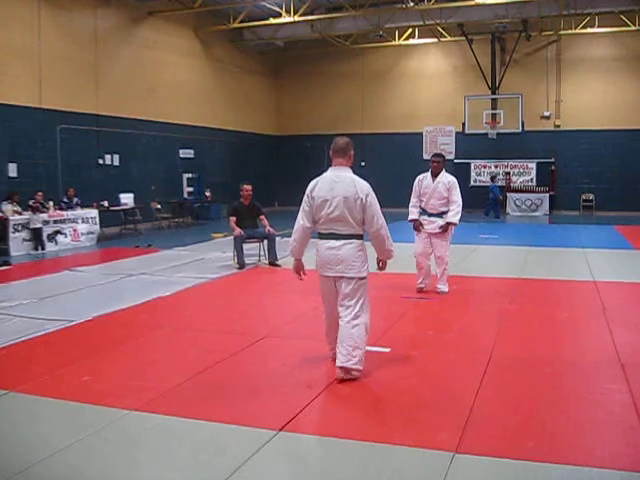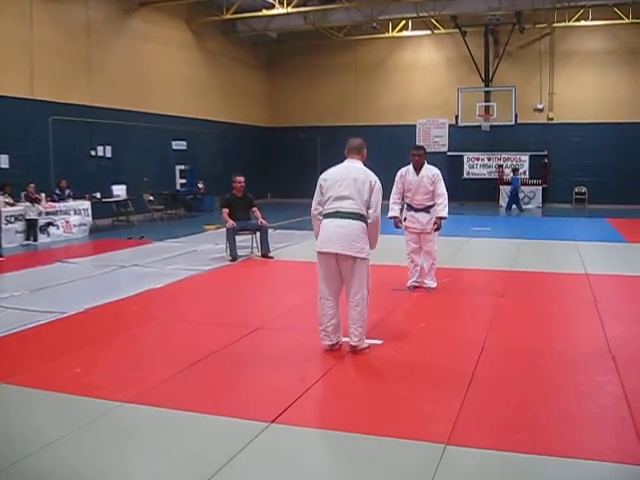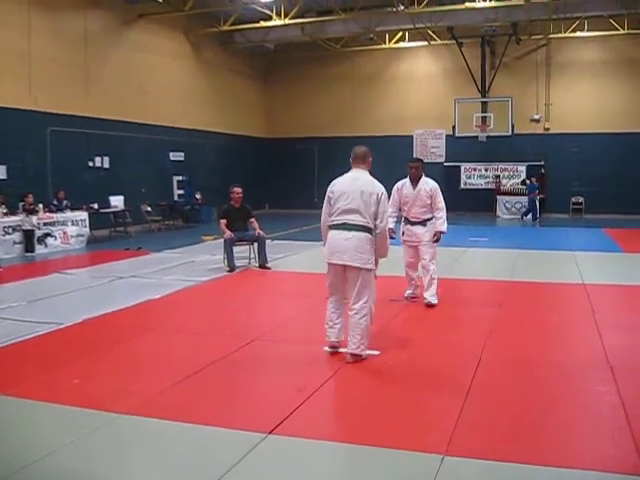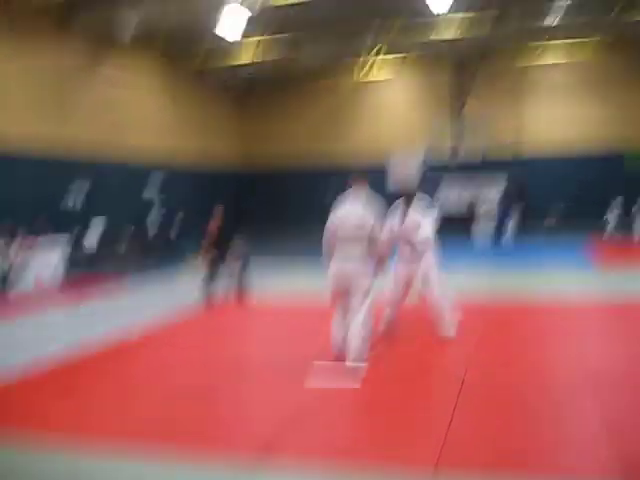
dt=1s
person 1, frame 1
left shoulder: (315, 185)
right shoulder: (361, 186)
left elbow: (303, 224)
right elbow: (376, 225)
left wrist: (297, 256)
right wrist: (384, 253)
left hip: (325, 252)
right hip: (352, 252)
left knee: (331, 308)
right knee: (353, 311)
left ankle: (337, 350)
right ankle: (347, 364)
person 1, frame 2
left shoulder: (327, 174)
right shoulder: (370, 177)
left elbow: (316, 210)
right elbow: (374, 216)
right wrist: (370, 243)
left hip: (328, 232)
right hip: (354, 233)
left knee: (327, 292)
right knee: (358, 293)
left ankle: (331, 339)
right ankle: (357, 341)
person 1, frame 3
left shoulder: (335, 184)
right shoulder: (376, 187)
left elbow: (325, 220)
right elbow: (381, 226)
right wrist: (378, 255)
left hip: (335, 242)
right hip: (360, 244)
left knee: (335, 295)
right knee: (360, 300)
left ankle: (334, 340)
right ankle: (355, 349)
person 1, frame 4
left shoulder: (336, 214)
right shoulder: (369, 213)
left elbow: (328, 244)
right elbow: (376, 245)
right wrist: (377, 262)
left hip: (338, 266)
right hip: (359, 267)
left knee: (340, 310)
right knee: (359, 314)
left ankle: (340, 348)
right ankle: (355, 358)
person 2, frame 1
left shoulder: (451, 180)
right shoulder: (421, 179)
left elbow: (456, 203)
right elbow: (414, 200)
left wrist: (449, 222)
right wrist: (415, 219)
left hip: (442, 222)
right hip: (423, 221)
left knee: (442, 256)
right knee: (421, 253)
left ankle: (442, 286)
right ankle: (422, 282)
person 2, frame 2
left shoulder: (434, 173)
right shoulder: (403, 173)
left elbow: (441, 196)
right elbow: (396, 195)
left wrist: (439, 217)
right wrist: (395, 216)
left hip: (429, 216)
right hip: (411, 216)
left knee: (429, 251)
right knee: (412, 250)
left ankle: (429, 281)
right ankle: (414, 281)
person 2, frame 3
left shoulder: (432, 185)
right shoulder: (400, 186)
left elbow: (439, 209)
right elbow: (393, 208)
left wrist: (439, 229)
right wrist: (390, 226)
left hip: (427, 229)
right hip: (408, 228)
left knee: (428, 264)
right knee: (410, 264)
left ankle: (430, 297)
right ankle: (412, 292)
person 2, frame 4
left shoulder: (423, 214)
right shoulder: (395, 215)
left elbow: (426, 233)
right elbow: (388, 235)
left wrist: (419, 241)
left hip: (425, 257)
right hip: (404, 258)
left knee: (435, 293)
right knee: (395, 293)
left ankle: (448, 327)
right ankle: (387, 325)
